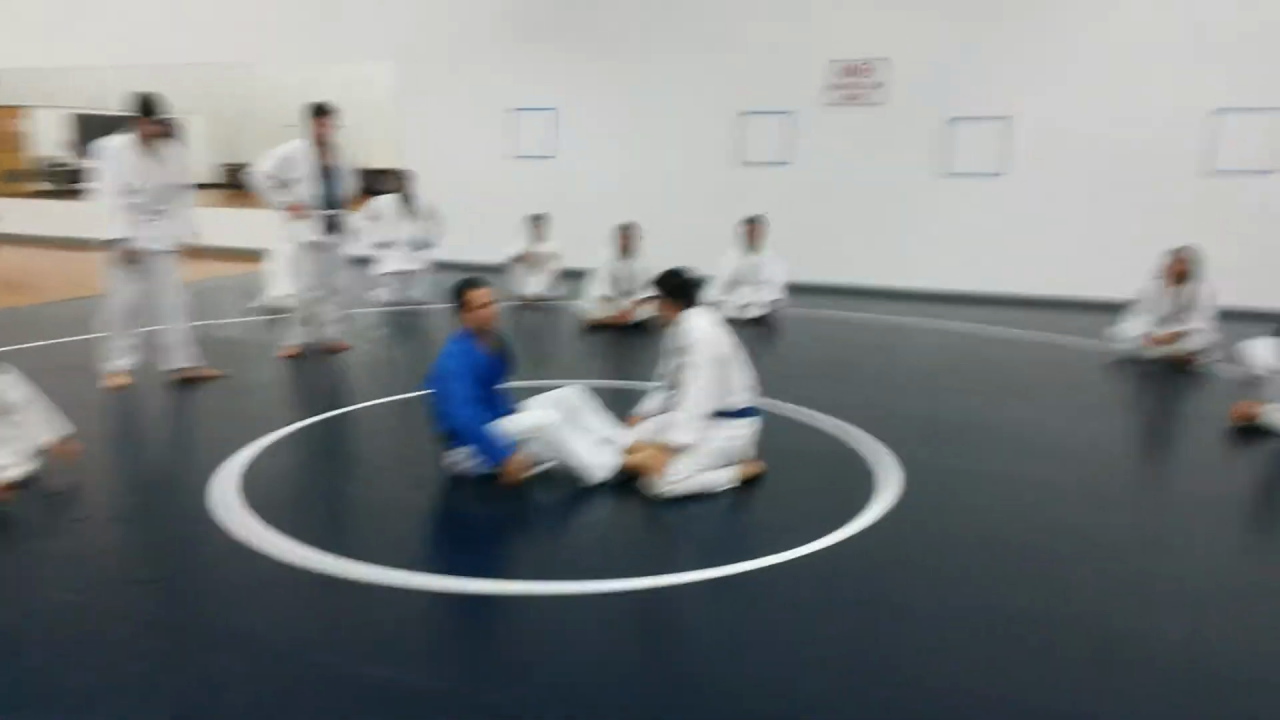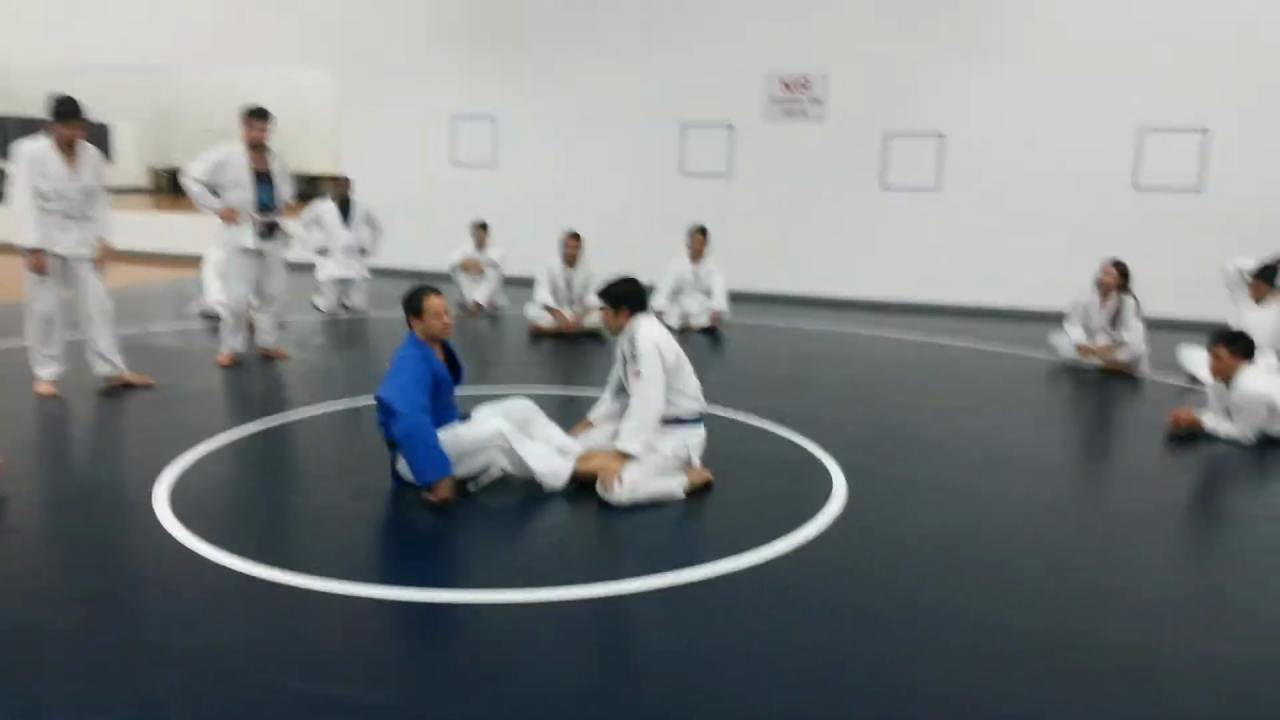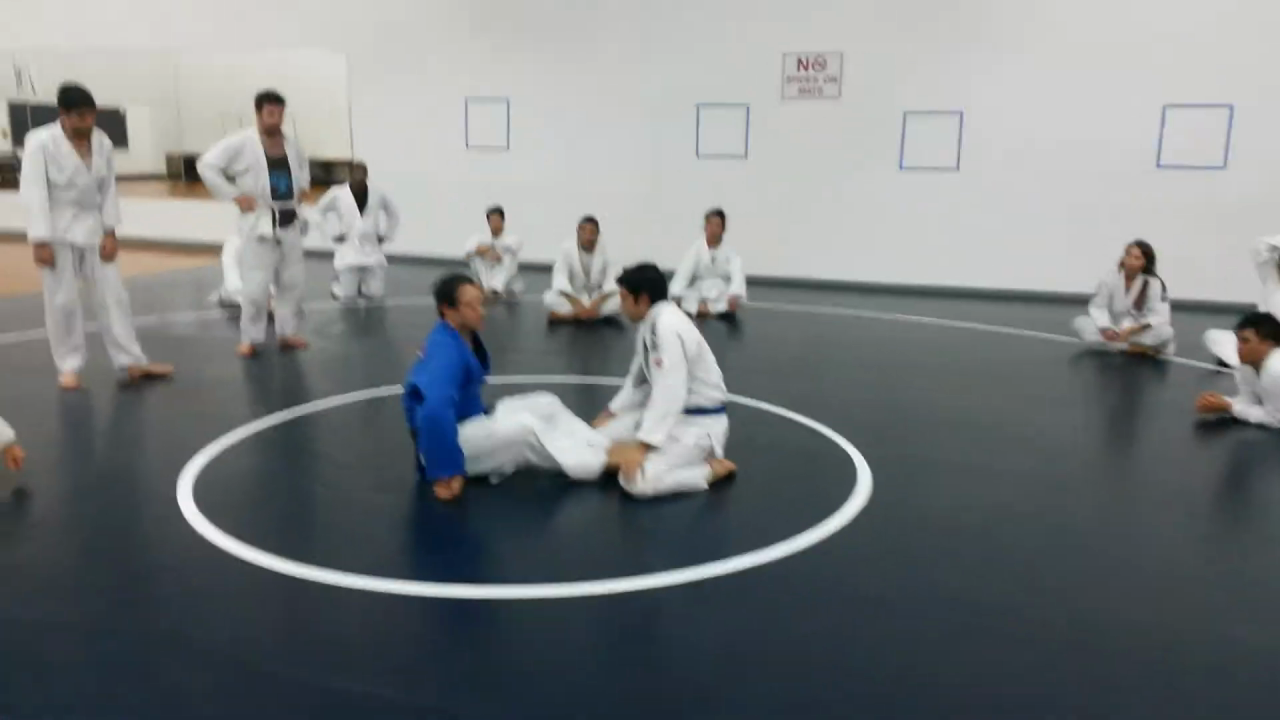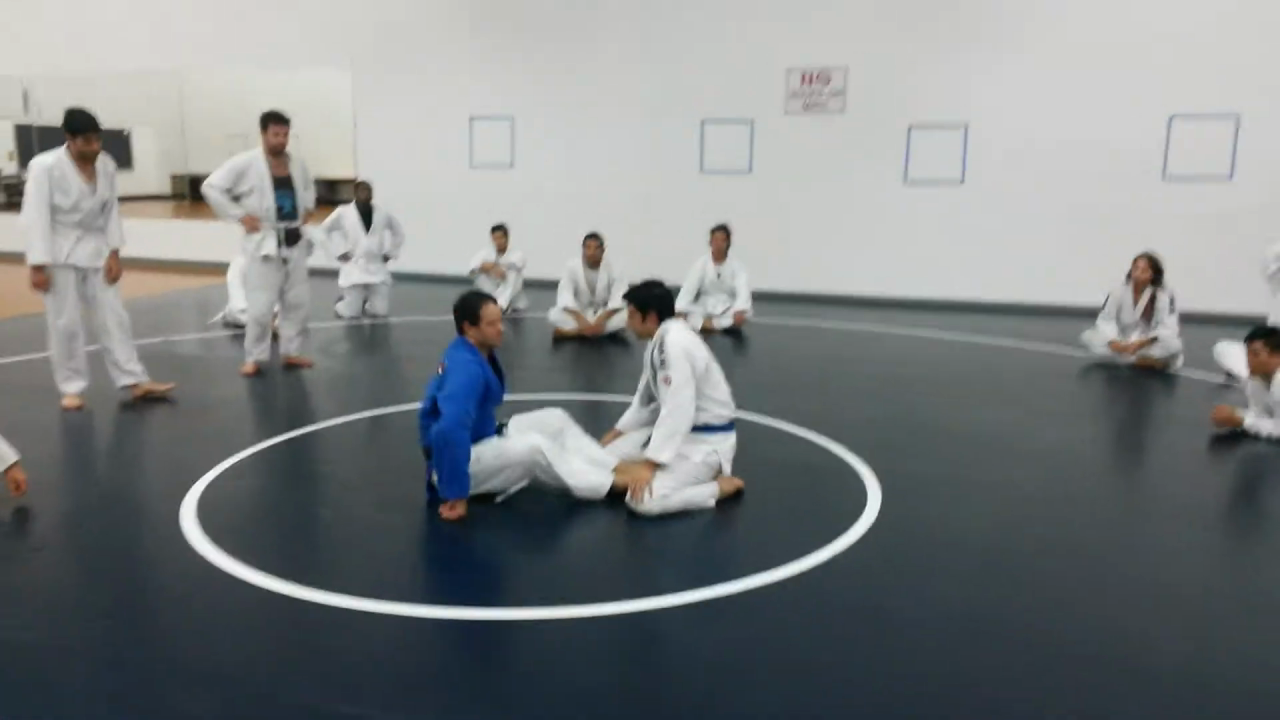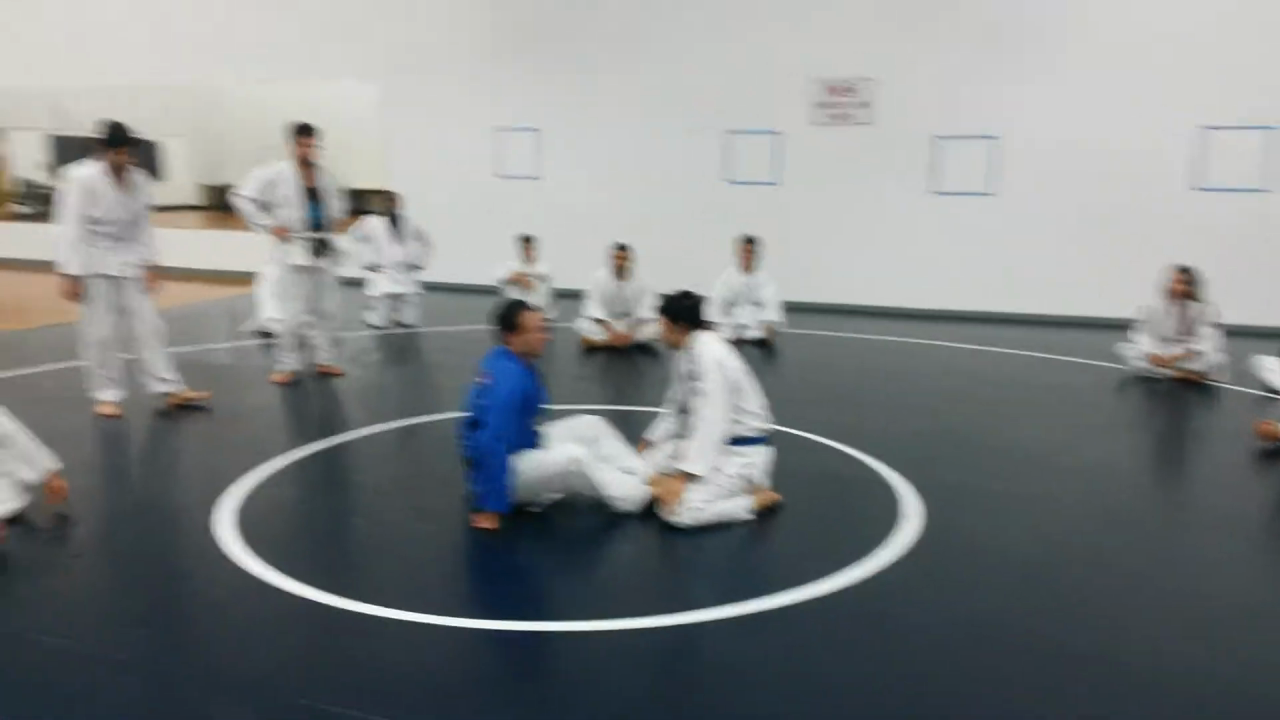
dt=0.1s
person 1, frame 1
left shoulder: (174, 152)
right shoulder: (113, 148)
left elbow: (181, 197)
right elbow: (110, 196)
left wrist: (187, 237)
right wrist: (119, 240)
left hip: (160, 237)
right hip: (128, 237)
left knee: (173, 299)
right knee: (123, 302)
left ankle: (182, 363)
right ankle: (119, 366)
person 1, frame 2
left shoulder: (92, 155)
right shoulder: (30, 152)
left elbow: (99, 201)
right elbow: (25, 202)
left wrist: (103, 242)
right wrist: (33, 248)
left hip: (82, 239)
right hip: (45, 242)
left knee: (98, 305)
right knee: (44, 309)
left ankle: (114, 371)
right ankle: (47, 374)
person 1, frame 3
left shoulder: (102, 142)
right shoulder: (40, 143)
left elbow: (108, 189)
right elbow: (34, 194)
left wrist: (110, 233)
right wrist: (40, 242)
left hip: (92, 229)
right hip: (58, 232)
left knee: (113, 295)
right knee: (63, 301)
left ankle: (133, 361)
right ankle: (68, 367)
person 1, frame 4
left shoulder: (106, 165)
right shoulder: (46, 167)
left elbow: (111, 212)
right elbow: (36, 218)
left wrist: (114, 254)
right wrist: (38, 265)
left hip: (95, 251)
right hip: (61, 255)
left knee: (114, 315)
right knee: (65, 323)
left ankle: (136, 381)
right ankle: (71, 388)
person 1, frame 5
left shoulder: (138, 180)
right shoulder: (81, 179)
left elbow: (142, 225)
right elbow: (71, 229)
left wrist: (150, 266)
right wrist: (71, 276)
left hip: (127, 262)
right hip: (93, 265)
left knee: (148, 324)
right knee: (100, 332)
left ankle: (171, 388)
right ankle: (107, 395)
person 2, frame 1
left shoulder: (336, 153)
right shoulder: (292, 152)
left elbow: (349, 180)
right elbow: (259, 174)
left wrist: (345, 199)
right wrist: (284, 203)
left hip: (333, 227)
right hip: (306, 228)
left knee: (331, 287)
right knee: (304, 288)
left ankle: (327, 336)
right ankle: (294, 340)
person 2, frame 2
left shoulder: (274, 158)
right shoulder: (225, 156)
left elbow: (286, 183)
right elbow: (190, 177)
left wrist: (284, 203)
right wrist: (218, 208)
left hip: (272, 233)
right hip: (243, 234)
left knee: (273, 293)
right knee: (238, 297)
left ankle: (267, 342)
right ankle: (230, 347)
person 2, frame 3
left shoulder: (291, 144)
right shoulder: (240, 143)
left elbow: (303, 168)
right elbow: (206, 165)
left wrist: (301, 190)
right wrist: (235, 196)
left hip: (290, 222)
right hip: (260, 223)
left knee: (292, 282)
right knee: (256, 287)
left ankle: (287, 332)
right ankle: (251, 338)
person 2, frame 4
left shoulder: (296, 163)
right shoulder: (245, 163)
left elbow: (307, 188)
right elbow: (212, 187)
left wrist: (306, 209)
right wrist: (239, 215)
left hip: (294, 240)
right hip: (264, 243)
left knee: (297, 302)
right knee: (260, 306)
left ankle: (291, 351)
right ankle: (254, 357)
person 2, frame 5
left shoulder: (323, 174)
right shoulder: (275, 174)
left elbow: (337, 199)
right elbow: (242, 197)
left wrist: (336, 219)
right wrist: (270, 225)
left hip: (323, 250)
right hip: (294, 253)
left knee: (326, 311)
right knee: (294, 315)
left ankle: (324, 360)
right ankle: (287, 365)
person 3, frame 1
left shoulder: (699, 330)
right shoulder: (683, 327)
left elbow: (699, 394)
right elbow: (669, 384)
left wrist: (669, 448)
right wrist: (638, 418)
left hip: (728, 426)
right hip: (699, 416)
left knee: (661, 481)
right knee: (629, 443)
left ankle: (740, 471)
person 3, frame 2
left shoulder: (646, 339)
right shoulder: (633, 335)
left elbow: (648, 403)
right elbow: (618, 392)
left wrist: (619, 455)
right wrist: (587, 425)
left hip: (677, 435)
right hip: (646, 424)
left knee: (613, 488)
right knee: (580, 450)
left ankle: (690, 477)
right ankle: (670, 468)
person 3, frame 3
left shoulder: (667, 327)
right shoulder: (652, 323)
left elbow: (670, 393)
right elbow: (639, 381)
left wrist: (642, 447)
right wrist: (608, 415)
left hip: (699, 424)
right hip: (669, 413)
left knee: (635, 480)
left ankle: (713, 468)
right ankle: (689, 457)
person 3, frame 4
left shoulder: (675, 344)
right shoulder: (660, 341)
left elbow: (678, 411)
right elbow: (646, 399)
left wrist: (649, 465)
right wrist: (615, 434)
left hip: (706, 441)
right hip: (676, 431)
left knee: (643, 500)
left ankle: (722, 486)
person 3, frame 5
left shoulder: (707, 355)
right shoulder: (691, 352)
left elbow: (710, 422)
right elbow: (676, 410)
left wrist: (682, 477)
right wrist: (646, 445)
left hip: (740, 453)
right hip: (710, 442)
left knee: (676, 511)
left ankle: (757, 499)
person 4, frame 1
left shoulder: (491, 340)
right shoulder: (458, 357)
right elbow: (465, 417)
right wrist: (503, 456)
right hip: (470, 446)
left knee: (572, 397)
right knee: (546, 423)
left ankle: (627, 448)
right ankle: (612, 465)
person 4, frame 2
left shoulder: (439, 347)
right shoulder: (411, 363)
right elbow: (411, 422)
right wrist: (437, 476)
right hip: (416, 451)
left knee: (521, 409)
right knee: (496, 430)
left ankle: (579, 457)
right ankle: (570, 472)
person 4, frame 3
left shoulder: (465, 336)
right shoulder: (445, 351)
right elbow: (435, 412)
right wrist: (448, 472)
left hip: (470, 424)
right hip: (441, 445)
left knee: (546, 405)
right knee: (525, 427)
left ankle: (607, 451)
right ankle: (601, 464)
person 4, frame 4
left shoulder: (474, 353)
right shoulder: (465, 367)
right elbow: (450, 430)
right wrist: (455, 493)
right hip: (457, 460)
left knee: (554, 420)
right knee: (535, 447)
left ankle: (614, 469)
right ankle: (609, 485)
person 4, frame 5
left shoulder: (506, 362)
right shoulder: (510, 377)
right elbow: (492, 442)
right wrist: (491, 507)
right hip: (499, 469)
left knee: (590, 426)
right knee: (575, 459)
left ankle: (647, 479)
right ankle: (643, 496)
